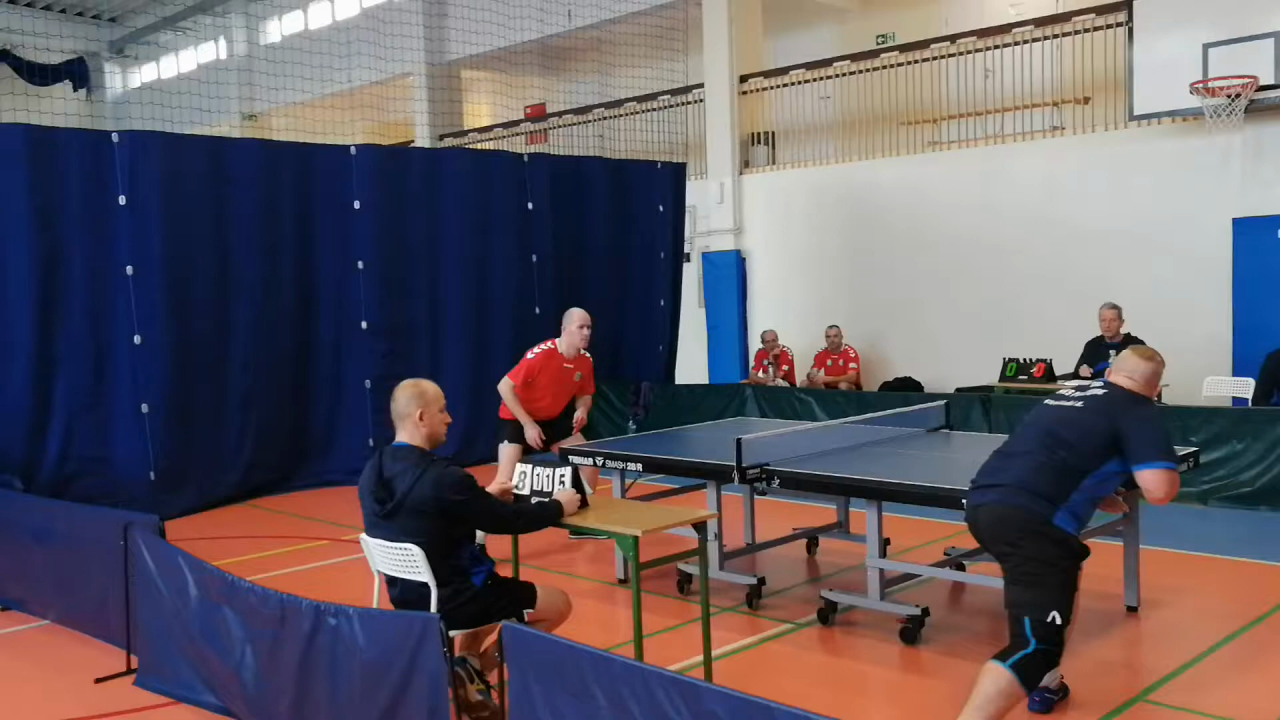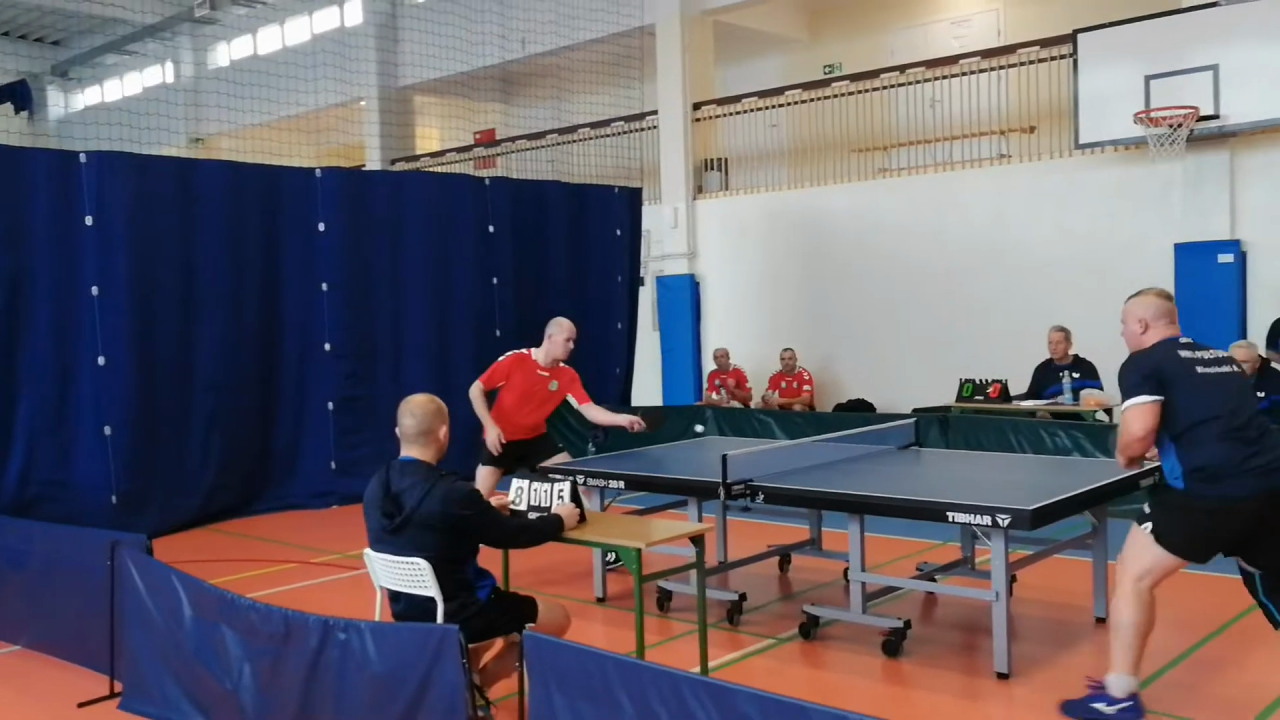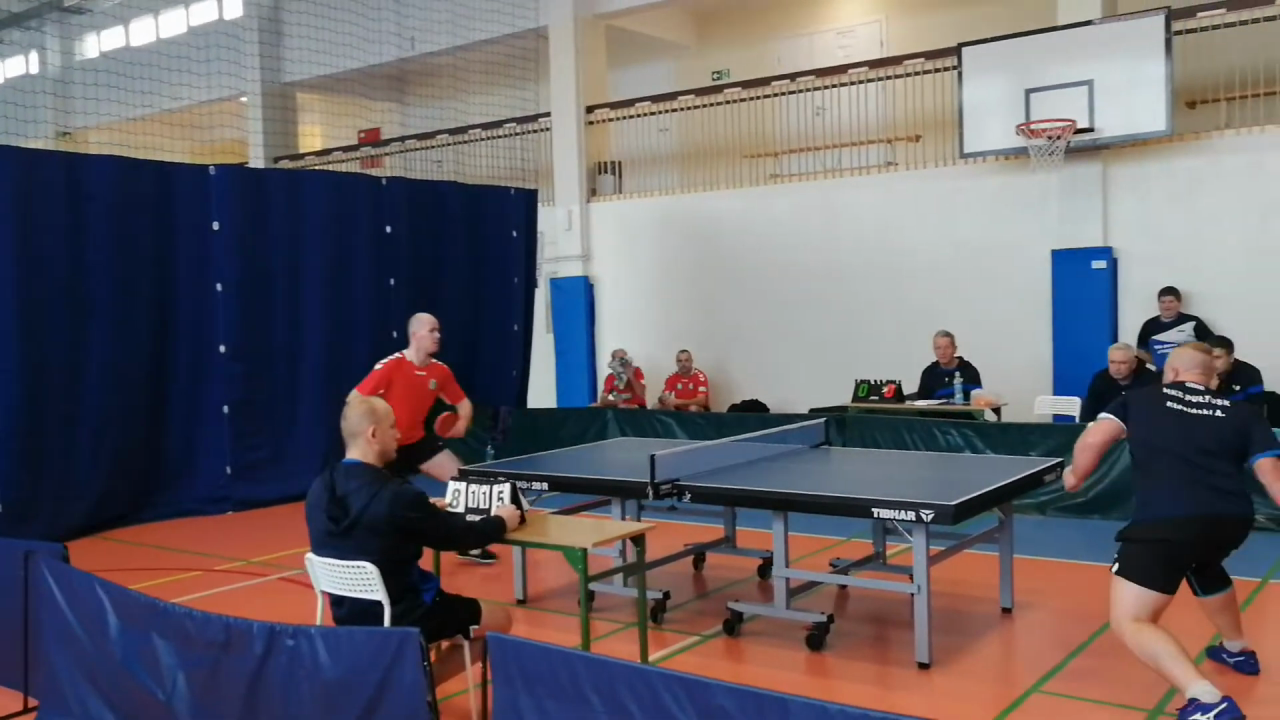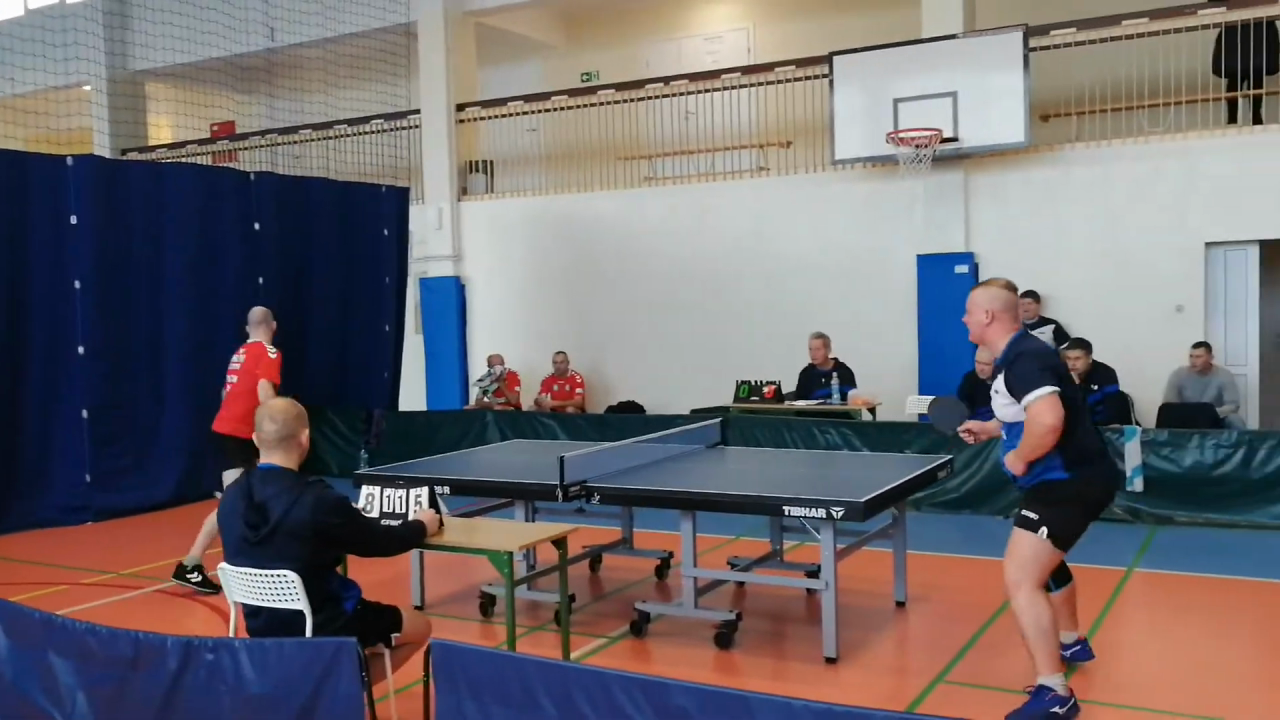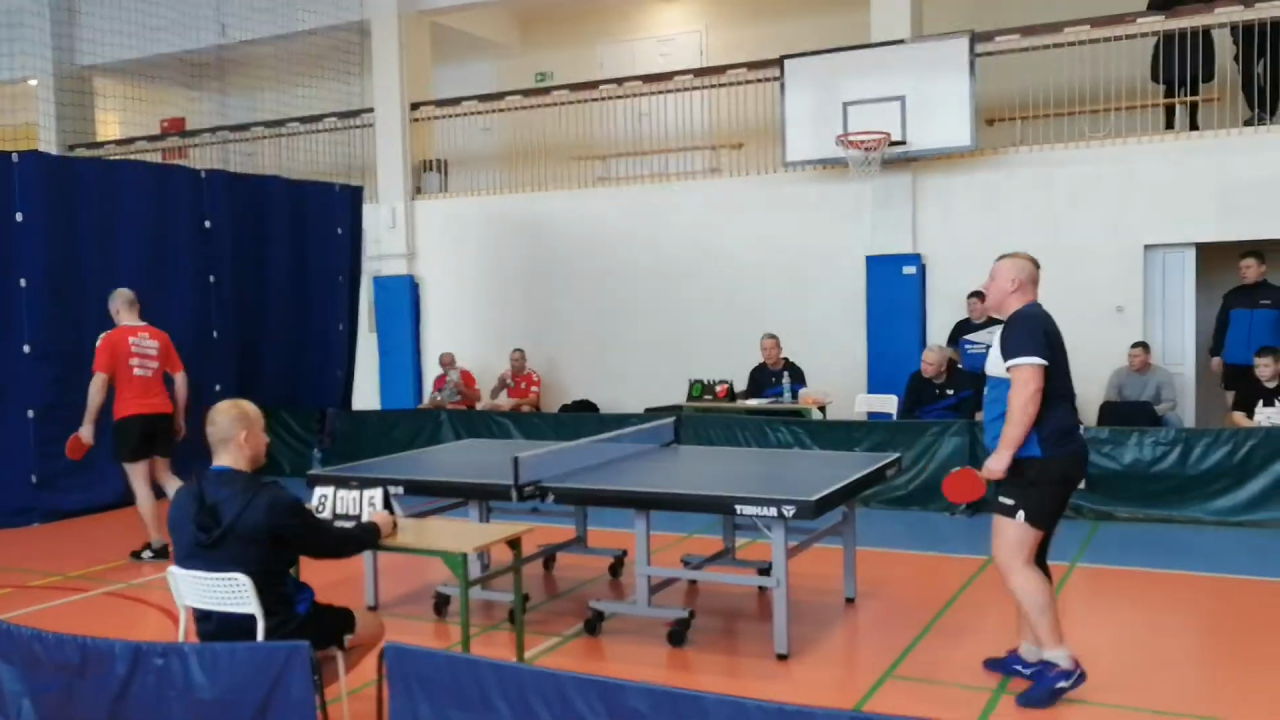
dt=0.7s
person 1, frame 1
left shoulder: (1062, 397)
right shoulder: (1138, 410)
right elbow: (1159, 489)
left wrist: (1095, 496)
left hip: (984, 503)
right hip: (1027, 518)
left knee: (1045, 587)
right knee: (1035, 645)
left ankle: (1046, 684)
person 1, frame 2
left shoulder: (1143, 363)
right shoulder: (1223, 360)
left elbow: (1139, 429)
left wrist: (1125, 454)
left hip: (1207, 493)
left knee: (1133, 578)
person 1, frame 3
left shoulder: (1142, 399)
right shoulder: (1243, 414)
left elbow: (1095, 440)
left wrist: (1075, 473)
left hip: (1165, 523)
right hip: (1230, 517)
left knee: (1129, 620)
right knee: (1198, 563)
right ankle: (1238, 649)
person 1, frame 4
left shoulder: (1026, 358)
right shoulder: (1011, 358)
left elbow: (1049, 419)
left wrist: (1020, 457)
right wrist: (989, 429)
left hip: (1074, 483)
right hip: (1066, 479)
left knee: (1020, 578)
right knee: (1041, 563)
right ankle: (1071, 643)
person 1, frame 5
left shoulder: (1024, 323)
right shoulder: (1031, 323)
left elbow: (1029, 389)
left wrist: (1004, 452)
right wrist: (1011, 454)
left hip: (1038, 462)
right hip: (1043, 459)
left knee: (1012, 560)
right knee: (1026, 558)
left ankle: (1060, 661)
right ankle: (1035, 654)
person 2, frame 1
left shoulder: (374, 470)
right shoulder: (442, 476)
right elbow: (507, 520)
left wrist: (482, 497)
right wrist: (558, 506)
left hip: (407, 592)
right hip: (448, 599)
left knee: (495, 582)
right knee: (558, 603)
left ankle: (467, 663)
right ankle: (472, 671)
person 2, frame 2
left shoulder: (377, 486)
right shoulder: (450, 492)
right elbow: (512, 535)
left wrist: (483, 510)
right wrist: (558, 520)
left hip: (408, 609)
right hip: (452, 614)
left knee: (497, 601)
right knee: (558, 618)
right ankle: (471, 686)
person 2, frame 3
left shoulder: (320, 489)
right shoulder: (395, 495)
right elbow: (458, 537)
left wrist: (424, 511)
right wrist: (500, 522)
left hip: (348, 612)
right hip: (399, 616)
right knee: (499, 620)
person 2, frame 4
left shoulder: (232, 497)
right shoulder: (317, 500)
right elbow: (379, 543)
left wrist: (343, 516)
right wrist: (420, 526)
left hip: (261, 625)
right hip: (318, 628)
right knee: (419, 626)
person 2, frame 5
left shoulder: (184, 498)
right shoulder: (270, 502)
right elbow: (334, 542)
left wrist: (296, 520)
right wrist: (374, 527)
right hip: (269, 631)
right knee: (372, 627)
person 3, frame 1
left shoulder: (586, 361)
right shoulder: (541, 354)
left elbow: (585, 395)
right elbow: (504, 387)
left wrist: (582, 411)
right wrist: (528, 424)
left hip: (554, 418)
right hip: (518, 418)
left knee: (589, 463)
right knee: (505, 480)
right ankle: (478, 537)
person 3, frame 2
left shoulder: (567, 375)
right shoulder: (513, 361)
left elbow: (589, 410)
right elbow: (475, 390)
left wrist: (622, 419)
right wrist: (490, 426)
left hip: (537, 438)
right hip: (500, 441)
right knee: (480, 497)
person 3, frame 3
left shoulder: (440, 370)
right shoulder: (390, 366)
left elbow: (462, 401)
right elbow: (354, 399)
left wrist: (463, 422)
left hip: (419, 439)
person 3, frame 4
left shoulder: (240, 353)
right shoulder: (268, 353)
right elbow: (265, 391)
left hip: (225, 431)
right hip: (237, 435)
right ankle: (190, 565)
person 3, frame 5
left shoulder: (109, 339)
right shoulder: (161, 338)
left elbow: (99, 383)
right elbow: (180, 379)
left wrist: (88, 423)
right wrist: (179, 416)
left hip: (130, 418)
right hip: (161, 415)
left knee: (140, 483)
right knee: (165, 476)
left ankle: (157, 545)
